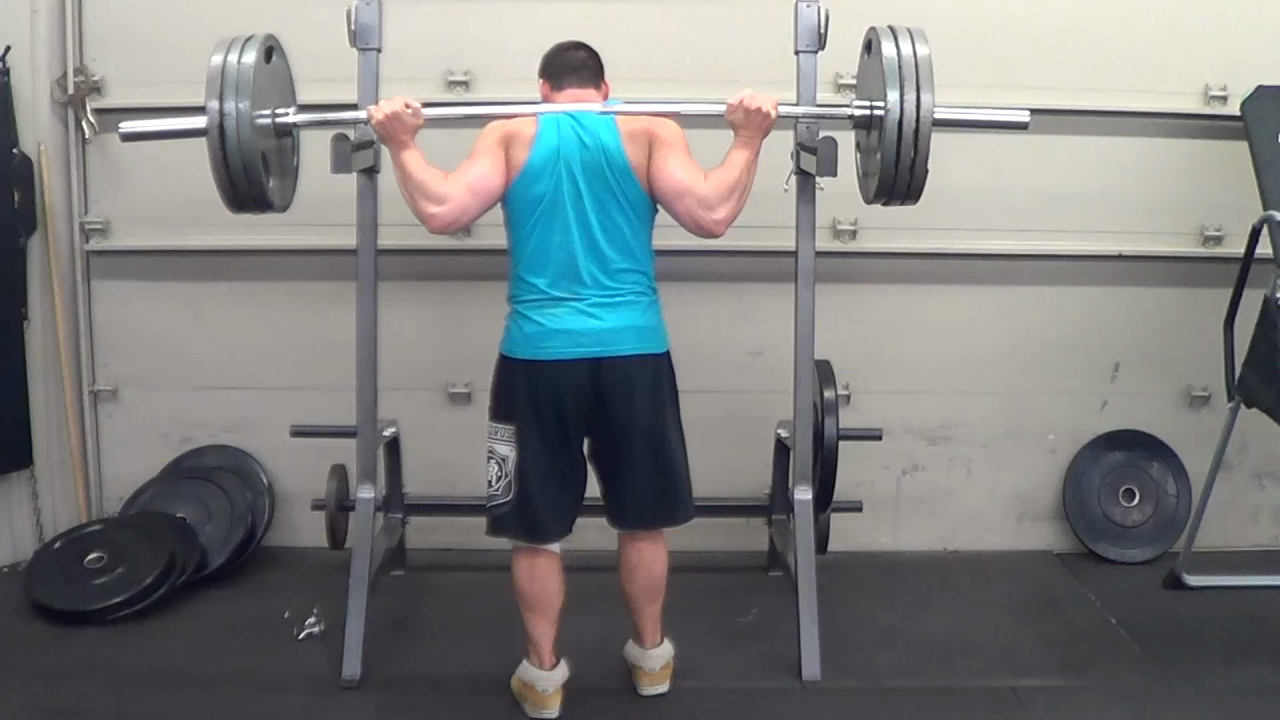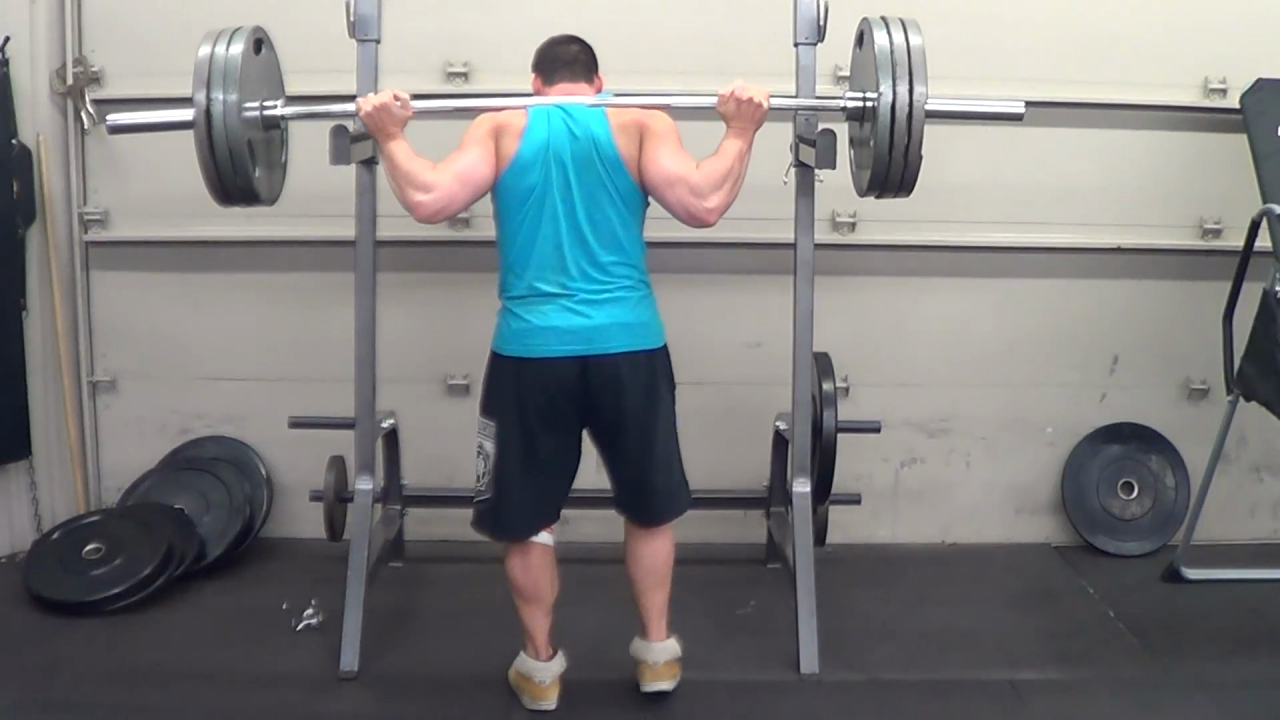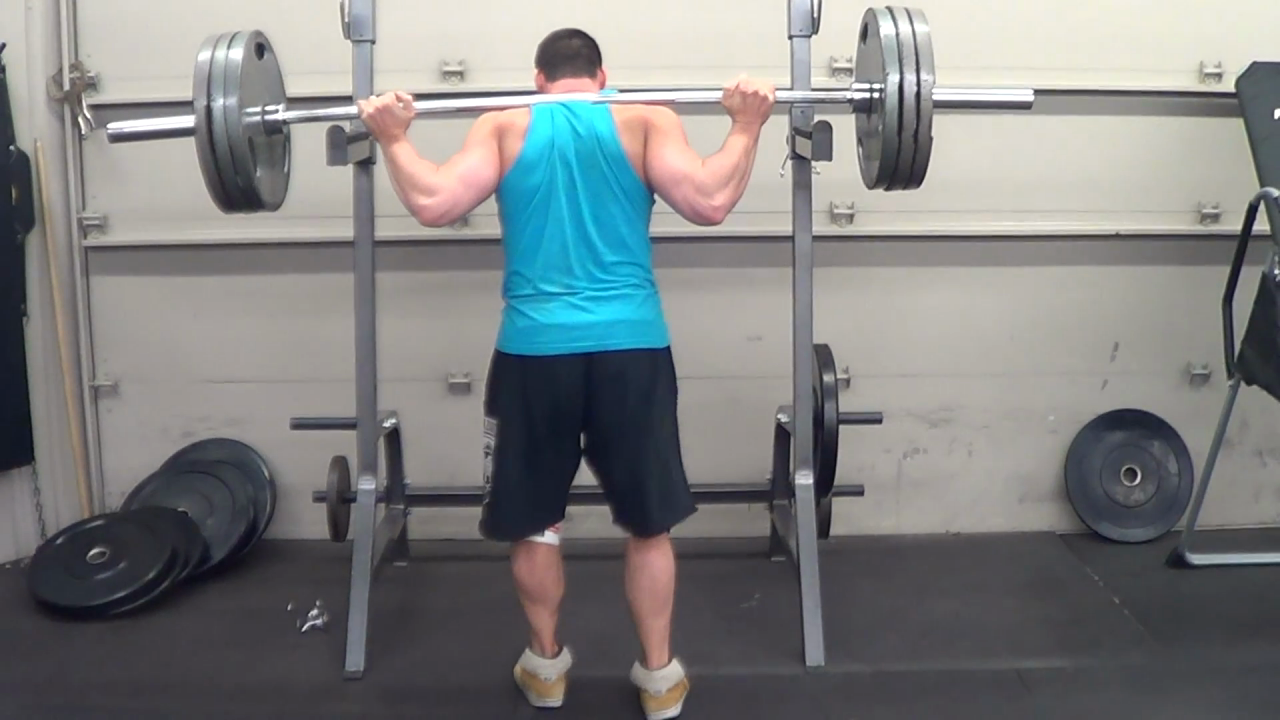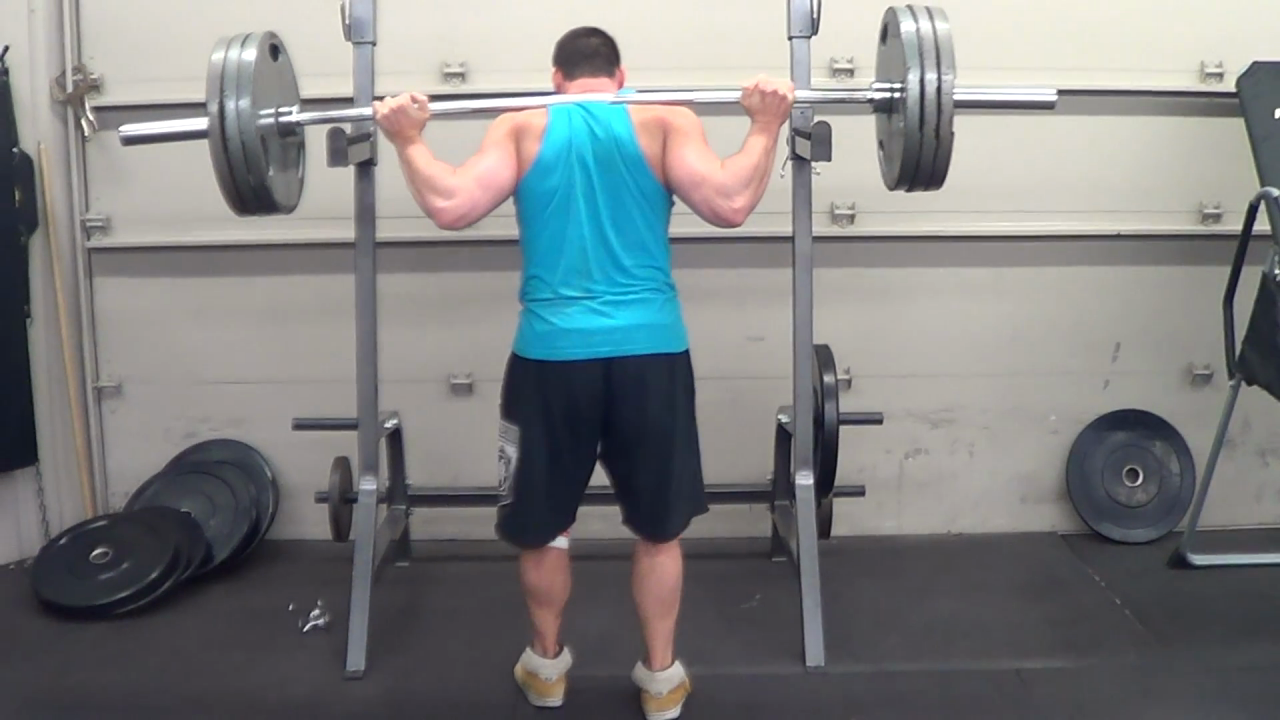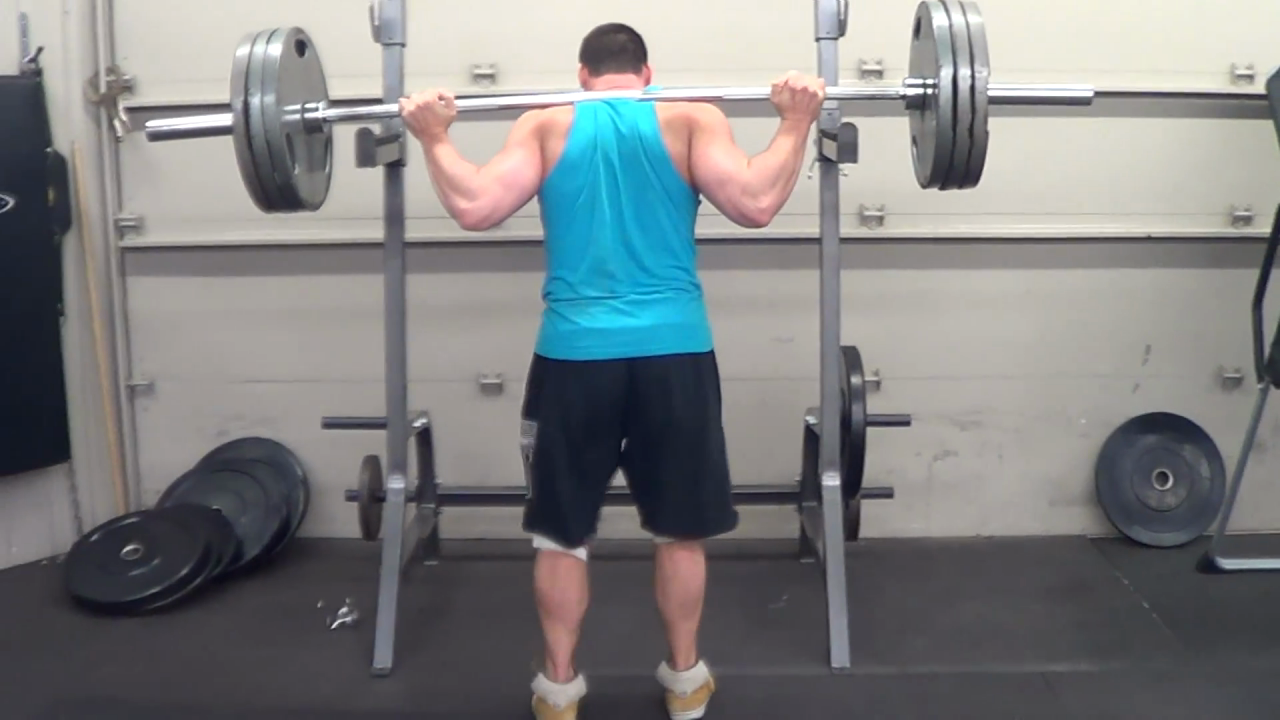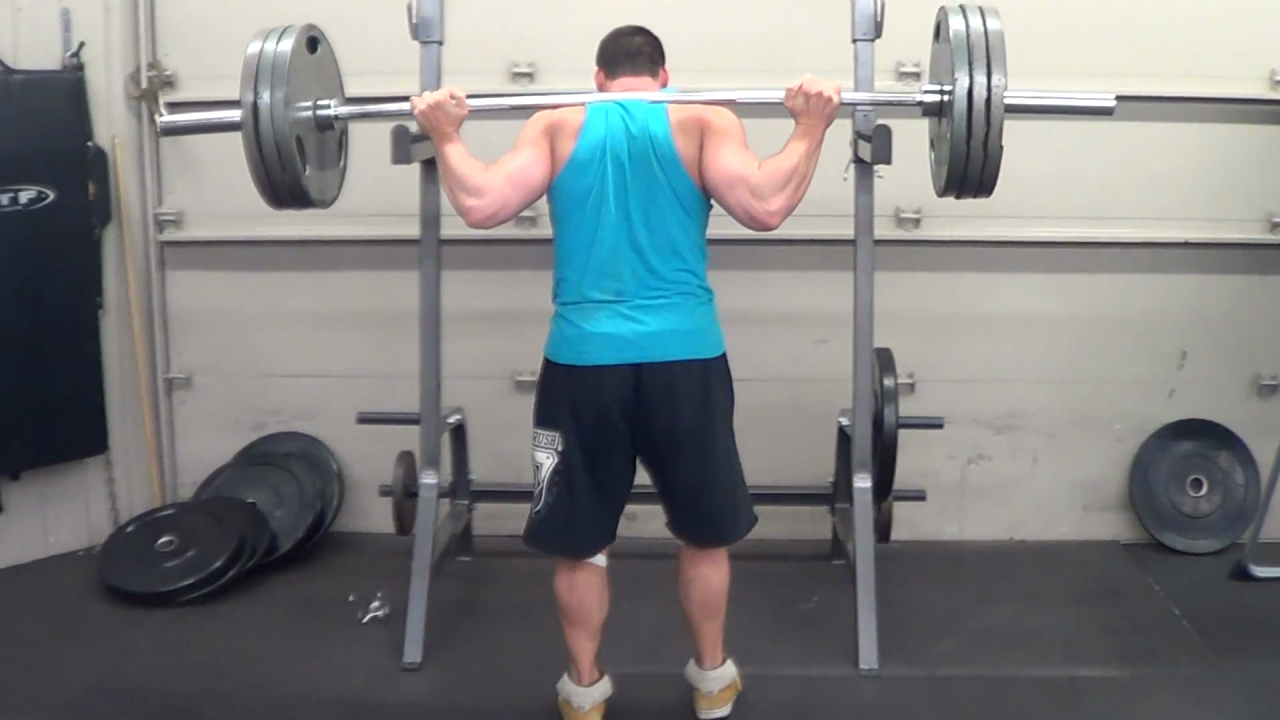
dt=0.3s
person 1, frame 1
left shoulder: (511, 134)
right shoulder: (649, 131)
left elbow: (442, 212)
right elbow: (711, 215)
left wrist: (401, 144)
right wrist: (748, 141)
left hip: (537, 355)
right hip: (633, 351)
left knee: (535, 528)
right knee: (643, 520)
right ankle: (651, 656)
person 1, frame 2
left shoulder: (500, 126)
right shoulder: (641, 123)
left elbow: (428, 201)
right elbow: (703, 205)
left wrist: (389, 134)
right wrist: (741, 130)
left hip: (530, 351)
right hip: (628, 347)
left knee: (525, 520)
right knee: (649, 509)
left ankle: (540, 665)
right ankle: (657, 650)
person 1, frame 3
left shoulder: (504, 125)
right shoulder: (646, 118)
left elbow: (433, 204)
right elbow: (710, 202)
left wrist: (392, 137)
right wrist: (746, 126)
left hip: (534, 349)
right hip: (633, 346)
left knee: (533, 522)
right knee: (649, 523)
person 1, frame 4
left shoulder: (520, 127)
right shoulder: (664, 121)
left elbow: (451, 207)
right elbow: (730, 204)
left wrist: (408, 139)
right wrist: (765, 126)
left hip: (550, 353)
right hip: (651, 351)
left knee: (541, 526)
right knee: (659, 527)
left ankle: (546, 664)
person 1, frame 5
left shoulder: (546, 125)
right shoulder: (690, 118)
left elbow: (474, 208)
right elbow: (755, 204)
left wrist: (433, 137)
right wrist: (796, 123)
left hip: (573, 355)
right hip: (674, 351)
left knee: (561, 533)
right knee: (681, 531)
person 1, frame 6
left shoulder: (557, 125)
right shoulder: (703, 121)
left elbow: (480, 205)
right elbow: (765, 207)
left wrist: (444, 135)
right wrist: (811, 127)
left hip: (583, 359)
right hip: (686, 356)
left knee: (578, 542)
right knee: (705, 534)
